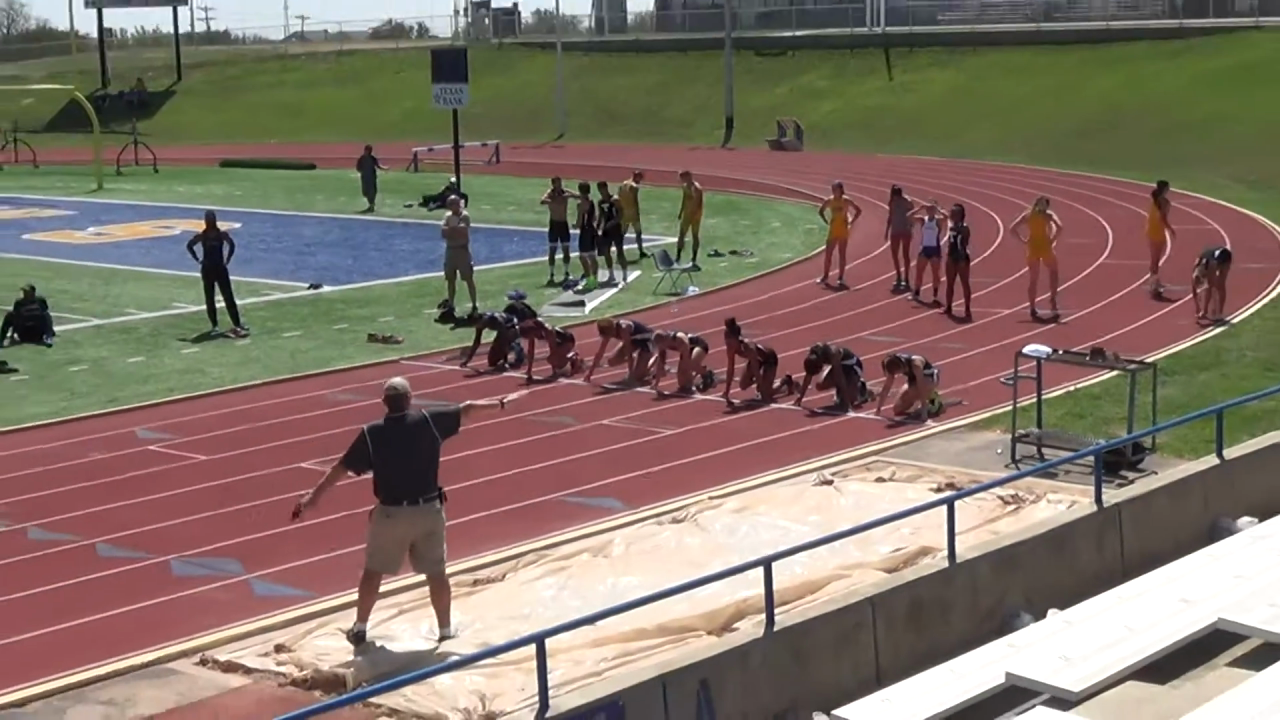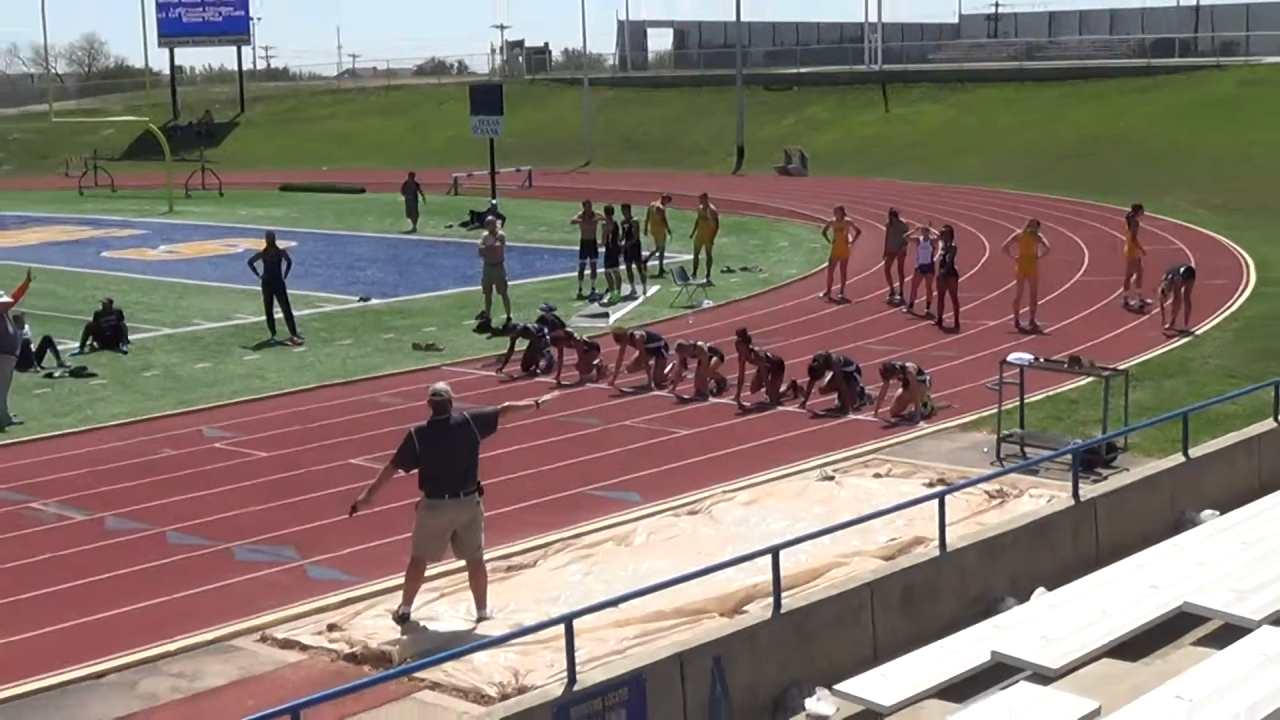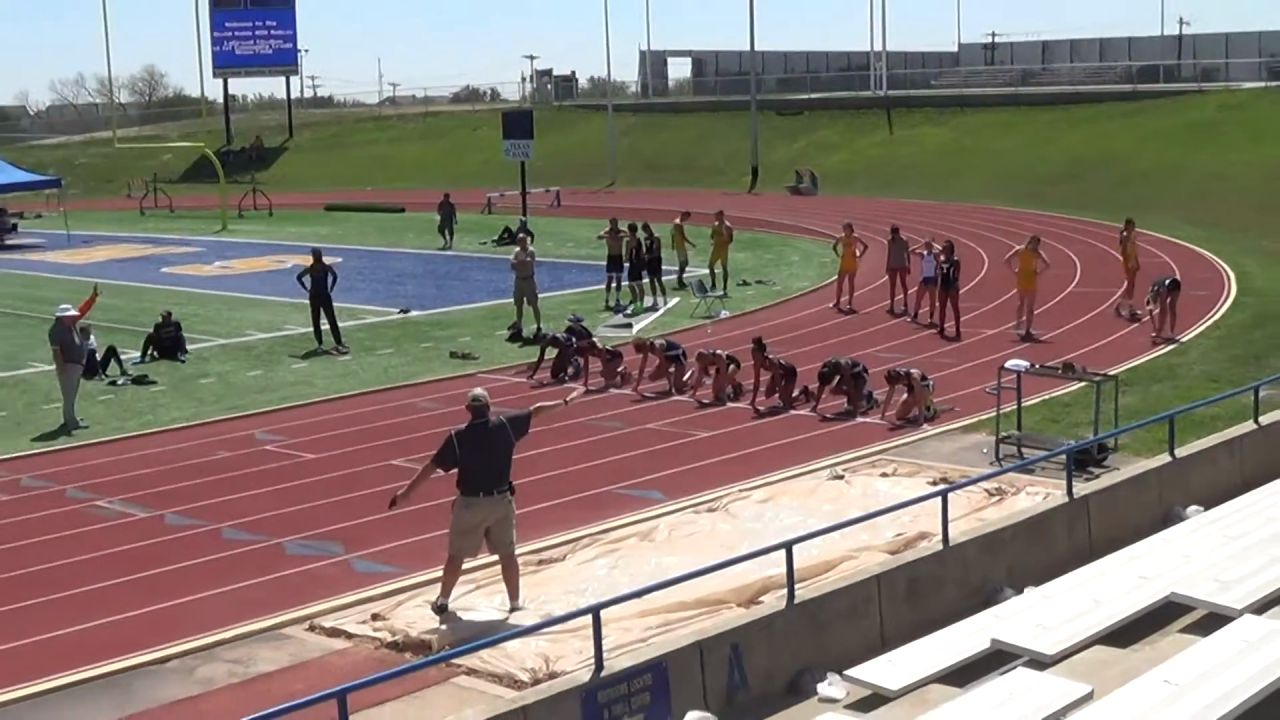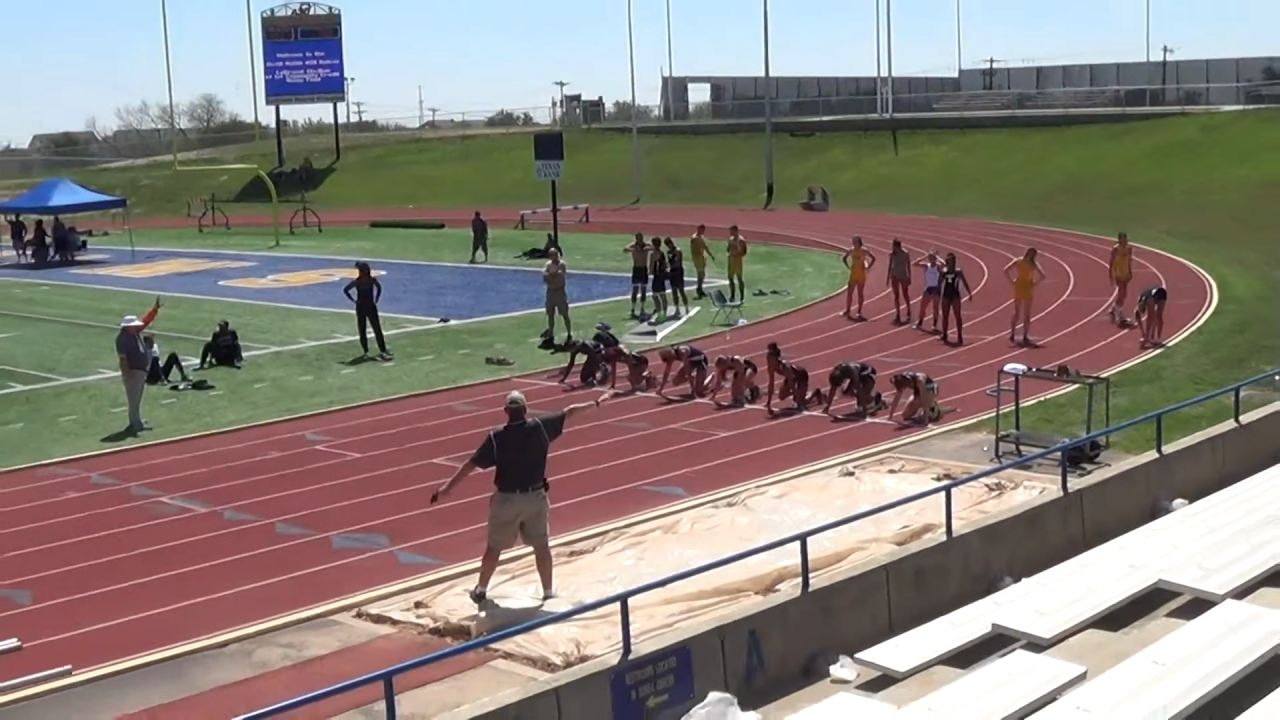
dt=0.3s
person 1, frame 1
left shoulder: (371, 433)
right shoulder: (429, 421)
left elbow: (341, 468)
right elbow: (468, 409)
left wrist: (314, 496)
right wrist: (502, 402)
left hip: (390, 513)
right hip: (428, 510)
left knee: (373, 571)
right knee: (437, 573)
left ankle: (359, 628)
right ankle: (446, 631)
person 1, frame 2
left shoulder: (418, 435)
right shoulder: (470, 422)
left elbow: (393, 467)
right elbow: (505, 410)
left wrist: (368, 495)
right wrist: (538, 403)
left hip: (434, 506)
right hip: (468, 502)
left knee: (419, 560)
right knee: (475, 560)
left ankle: (404, 610)
right ankle: (482, 612)
person 1, frame 3
left shoulder: (458, 437)
right shoulder: (505, 425)
left elbow: (432, 466)
right elbow: (537, 411)
left wrist: (407, 490)
right wrist: (566, 401)
left hip: (470, 504)
right hip: (501, 501)
left knee: (456, 555)
right knee: (508, 554)
left ankle: (442, 602)
right ankle: (515, 604)
person 1, frame 4
left shoulder: (497, 437)
right shoulder: (540, 427)
left elbow: (471, 464)
right elbow: (570, 412)
left wrist: (448, 486)
right wrist: (597, 402)
left hip: (507, 499)
right hip: (536, 496)
left knee: (494, 547)
right knee: (541, 546)
left ankle: (480, 590)
right ankle: (548, 592)
